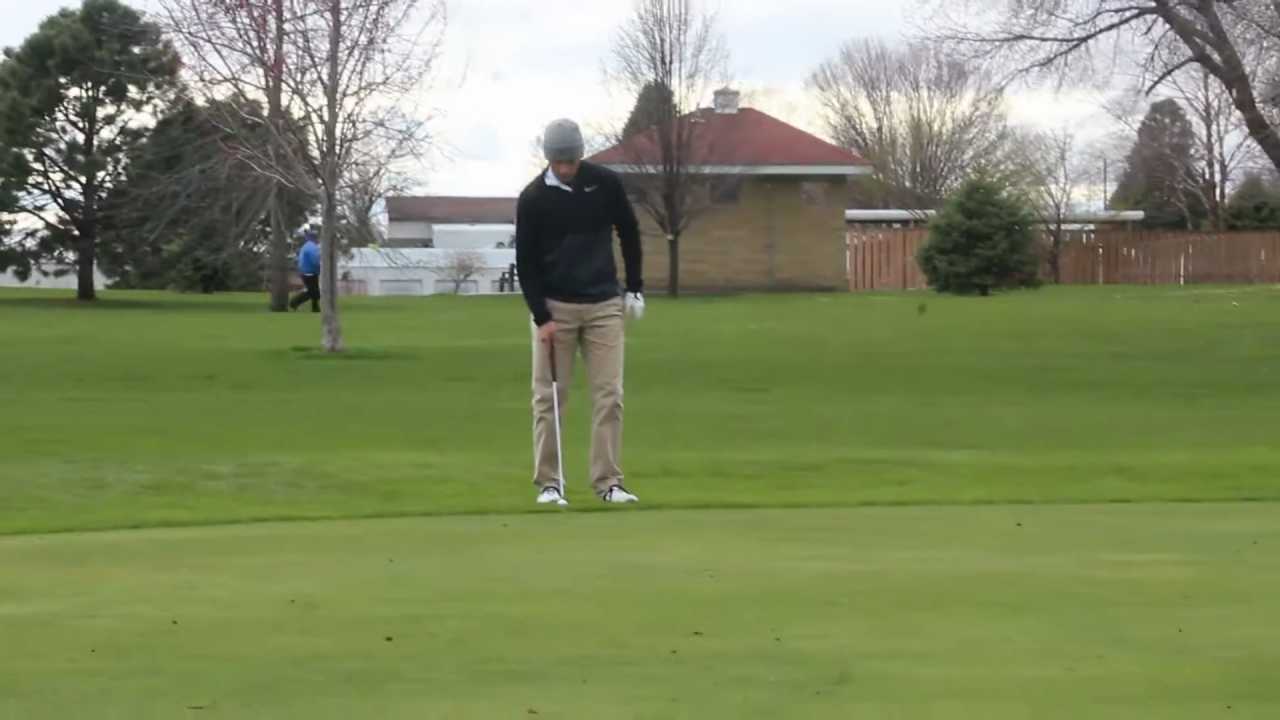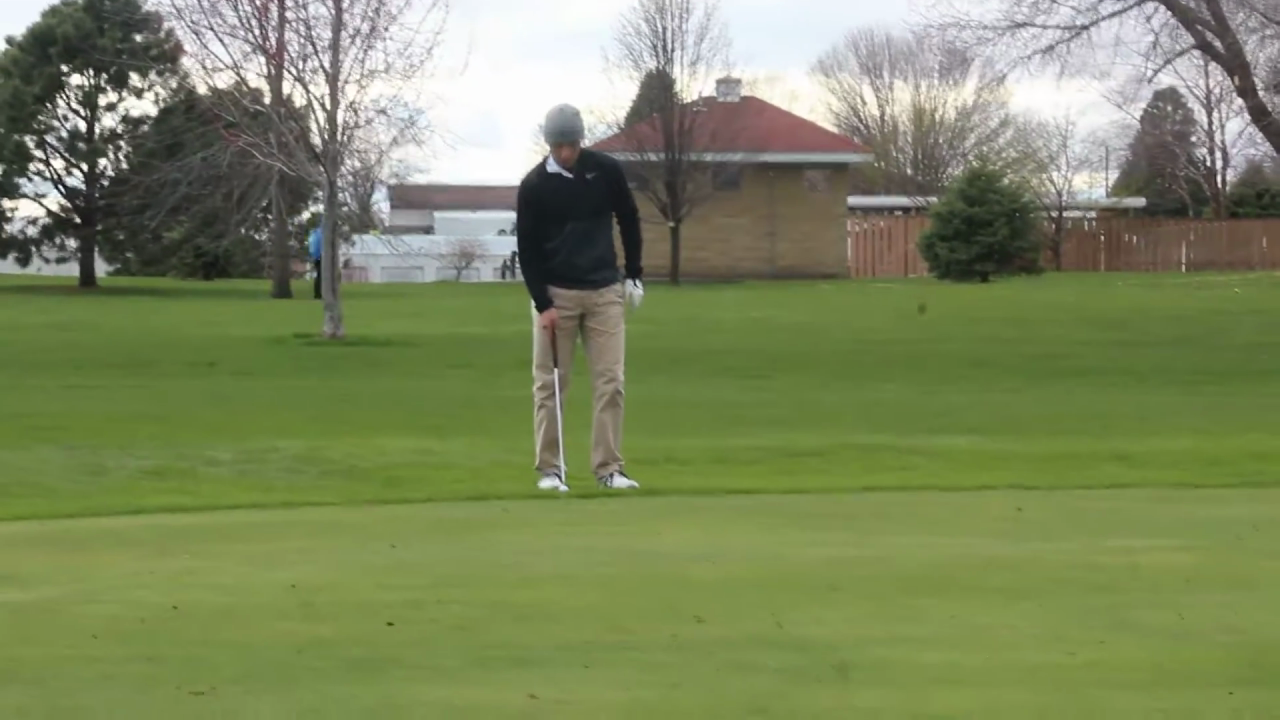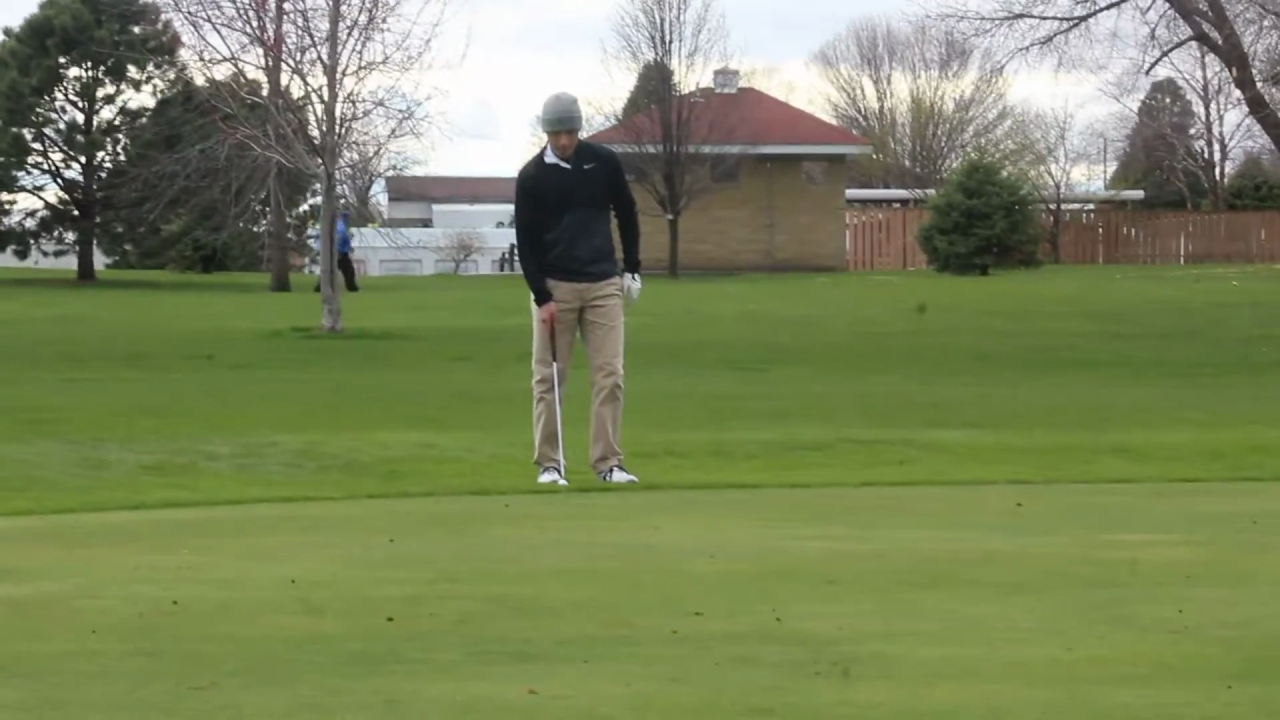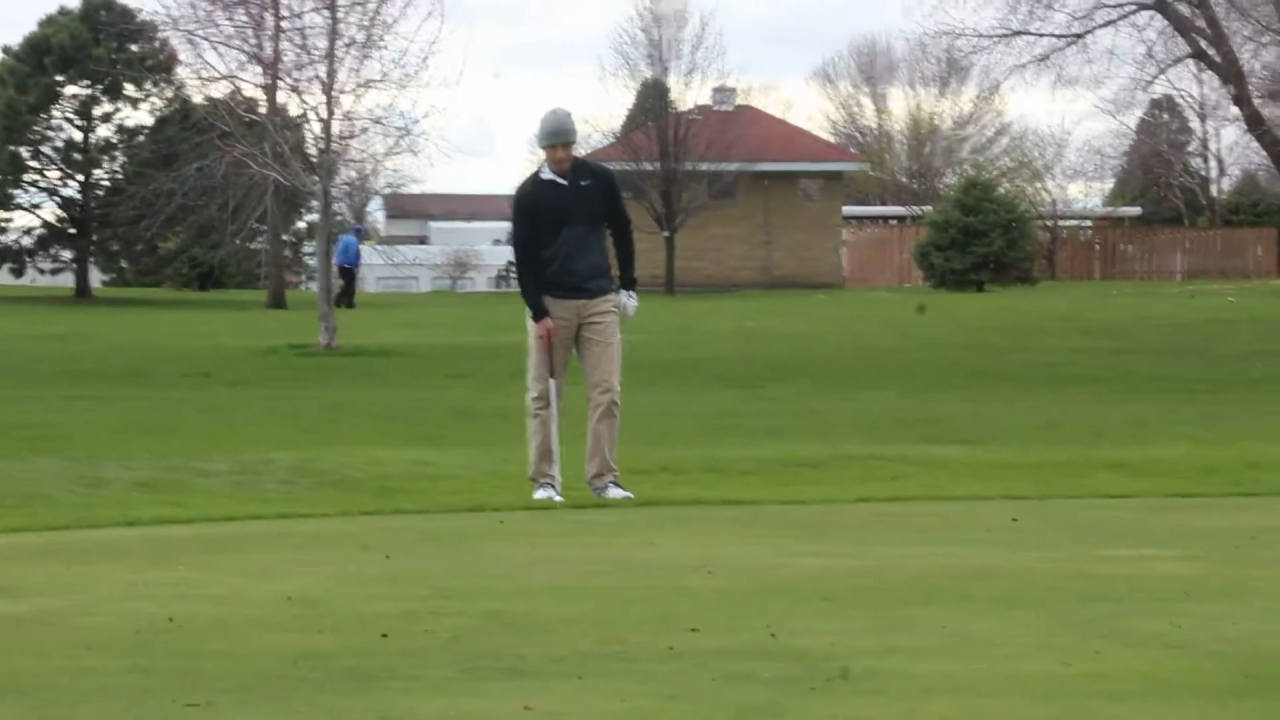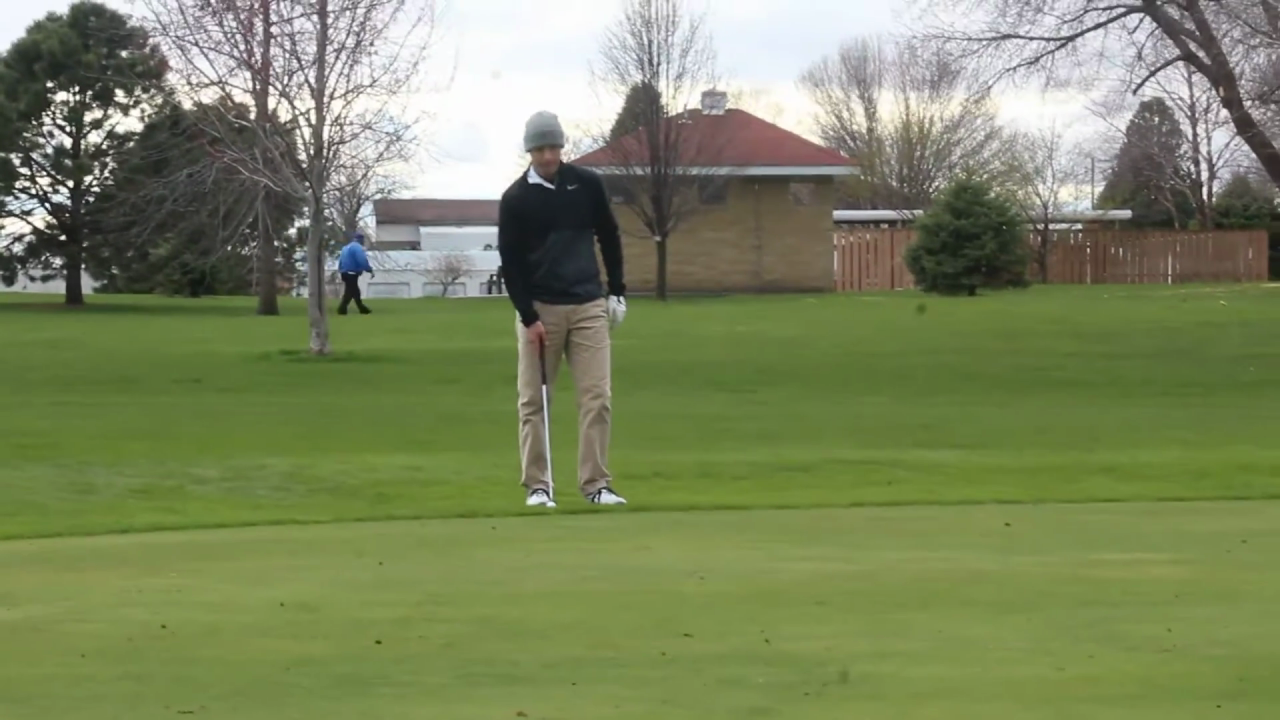
dt=0.2s
person 1, frame 1
left shoulder: (606, 182)
right shoulder: (532, 198)
left elbow: (629, 233)
right elbow: (526, 262)
left wrist: (634, 287)
right wrist: (540, 317)
left hip: (604, 304)
right hip: (554, 307)
left knee: (609, 394)
right knee: (548, 396)
left ankle: (608, 481)
right ankle: (548, 482)
person 1, frame 2
left shoulder: (607, 170)
right shoulder: (533, 185)
left elbow: (629, 220)
right elbow: (527, 249)
left wrist: (634, 275)
right wrist: (542, 303)
left hip: (605, 290)
right hip: (555, 294)
left knee: (610, 381)
right knee: (549, 383)
left ankle: (608, 467)
right ankle: (549, 469)
person 1, frame 3
left shoulder: (605, 161)
right shoulder: (531, 177)
left elbow: (627, 213)
right elbow: (526, 241)
left wrist: (632, 268)
right wrist: (541, 297)
left hip: (604, 284)
right hip: (554, 287)
left knee: (609, 375)
right knee: (547, 376)
left ankle: (608, 462)
right ankle: (548, 463)
person 1, frame 4
left shoulder: (600, 179)
right shoulder: (529, 194)
left elbow: (622, 231)
right elbow: (524, 258)
left wrist: (628, 285)
right wrist: (538, 313)
left hip: (600, 301)
right hip: (550, 304)
left knee: (606, 392)
right knee: (542, 394)
left ankle: (603, 478)
right ankle: (544, 479)
person 1, frame 5
left shoulder: (587, 184)
right shoulder: (515, 199)
left elbow: (609, 237)
right elbow: (510, 263)
left wrist: (617, 291)
right wrist: (528, 317)
left hip: (589, 306)
right hip: (539, 309)
left knee: (597, 397)
right knee: (533, 400)
left ankle: (595, 483)
right ankle: (537, 485)
